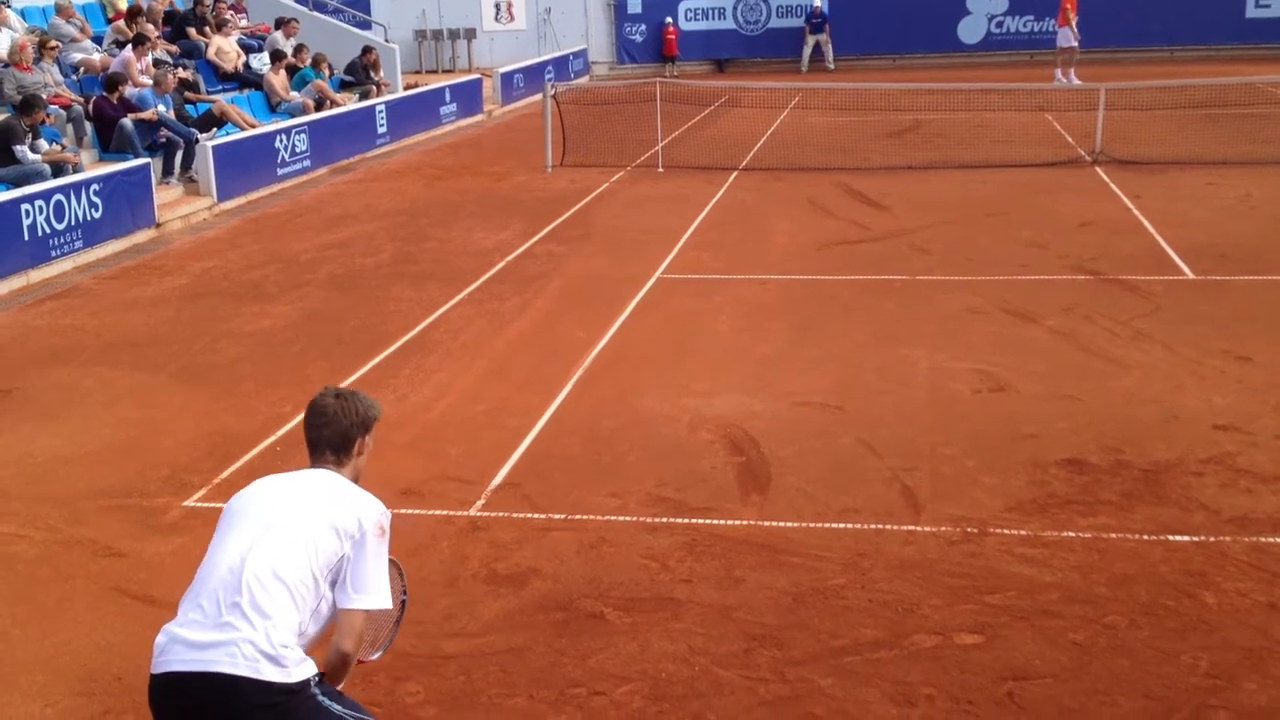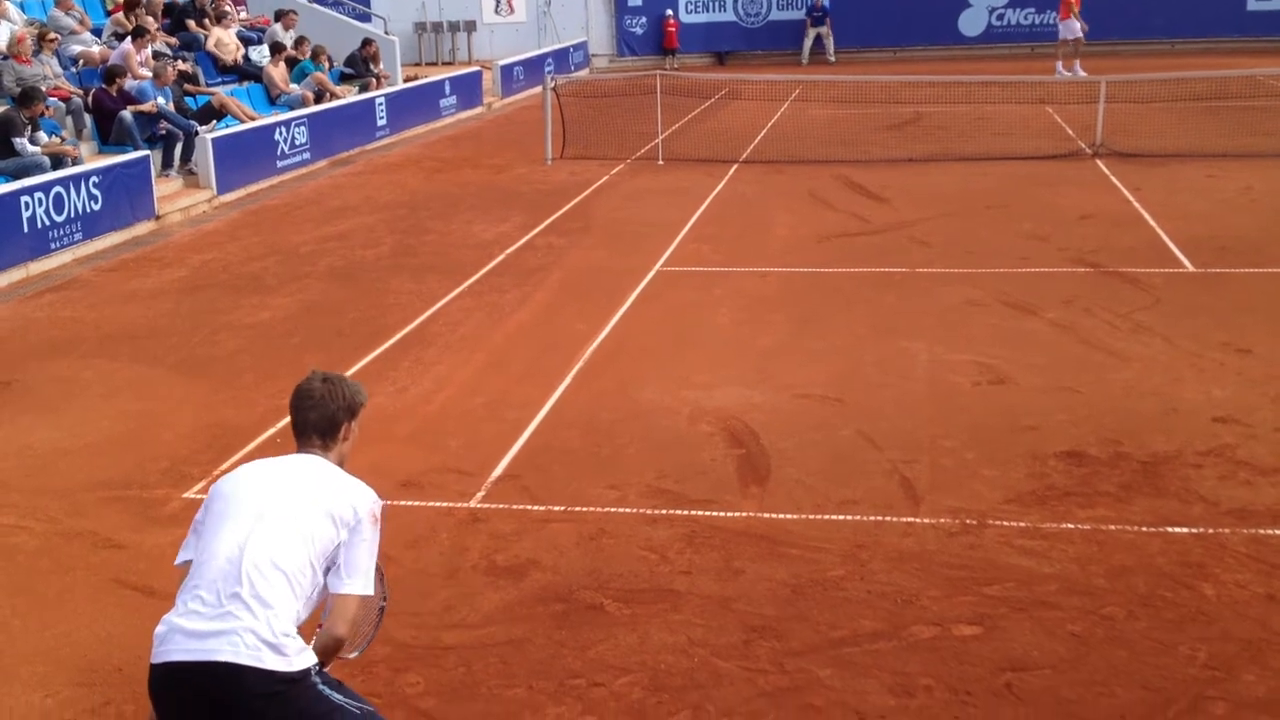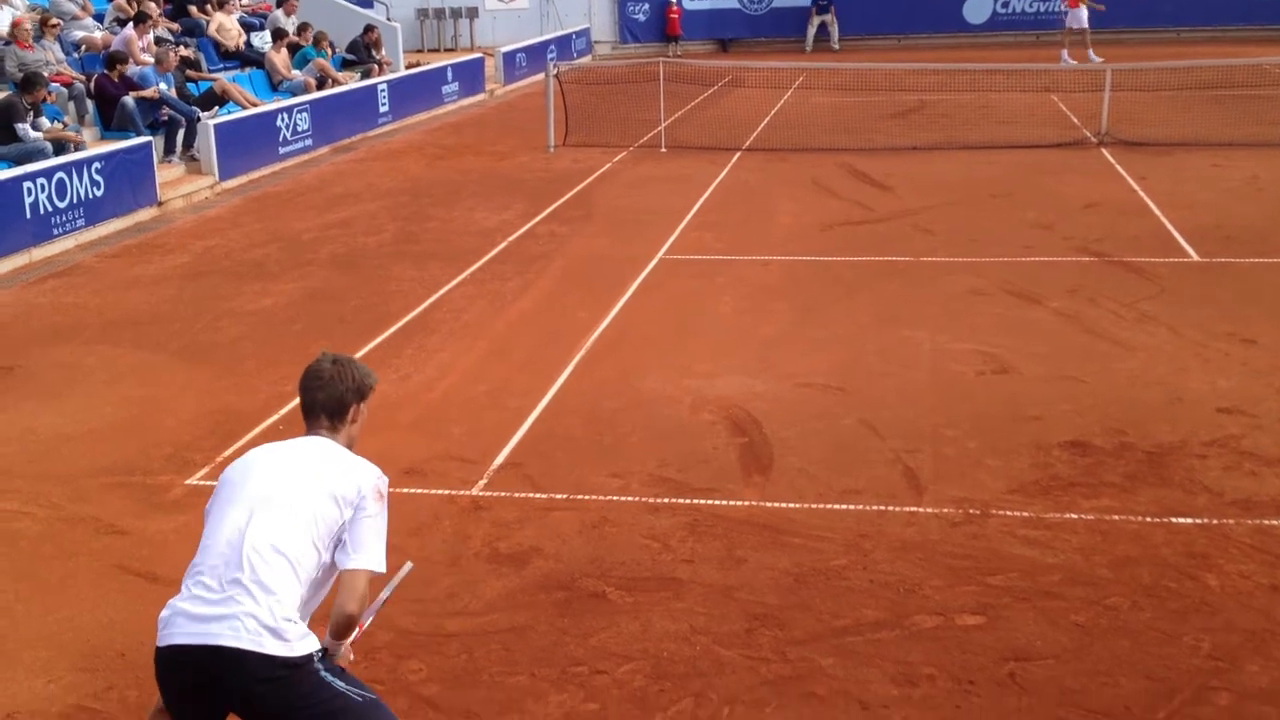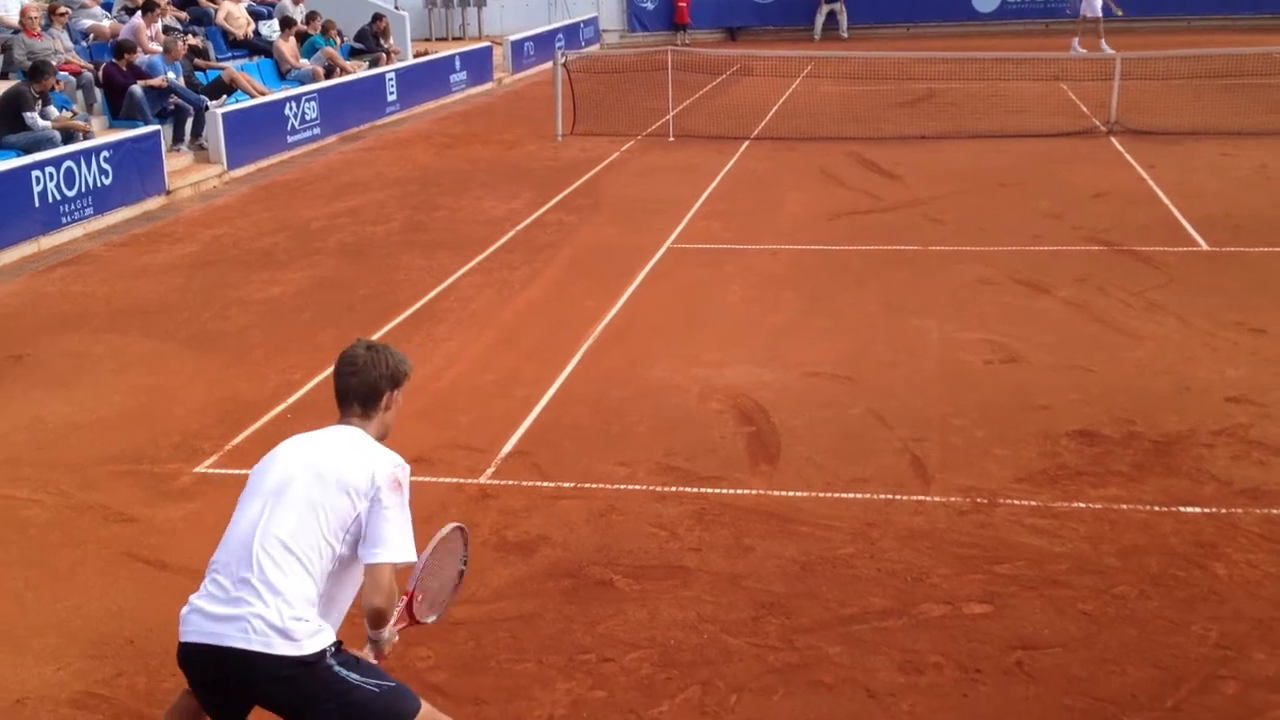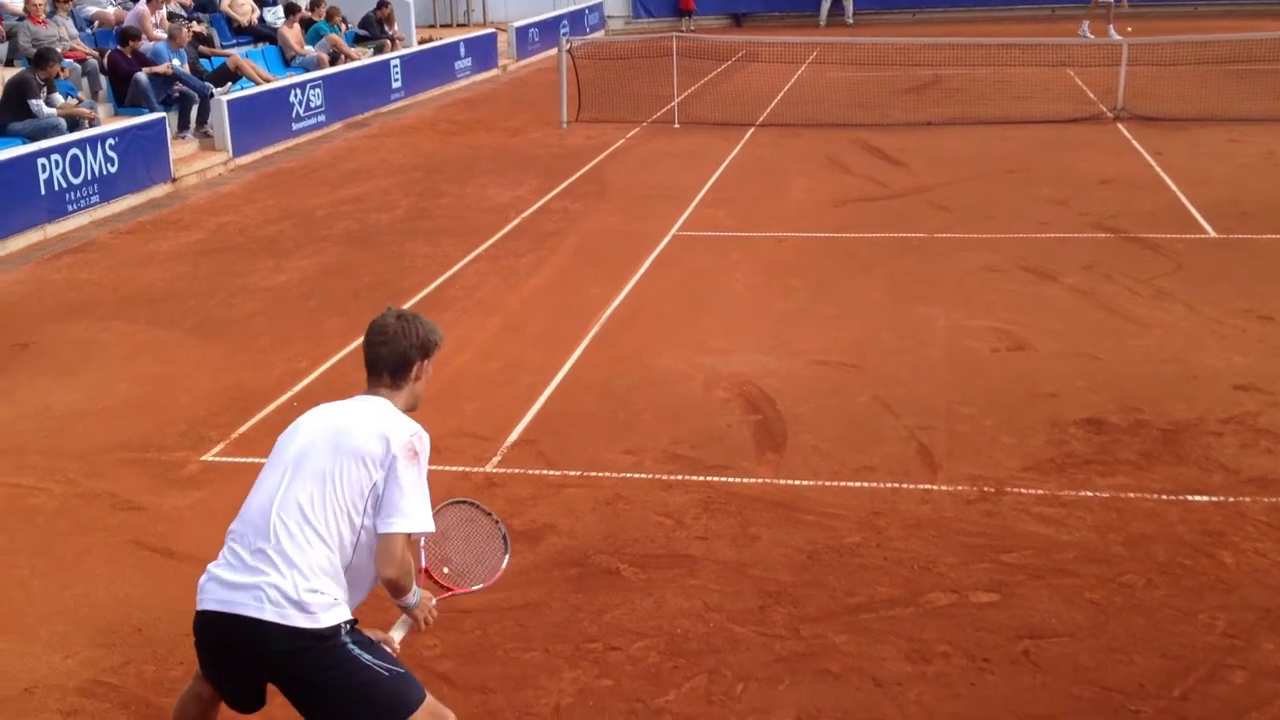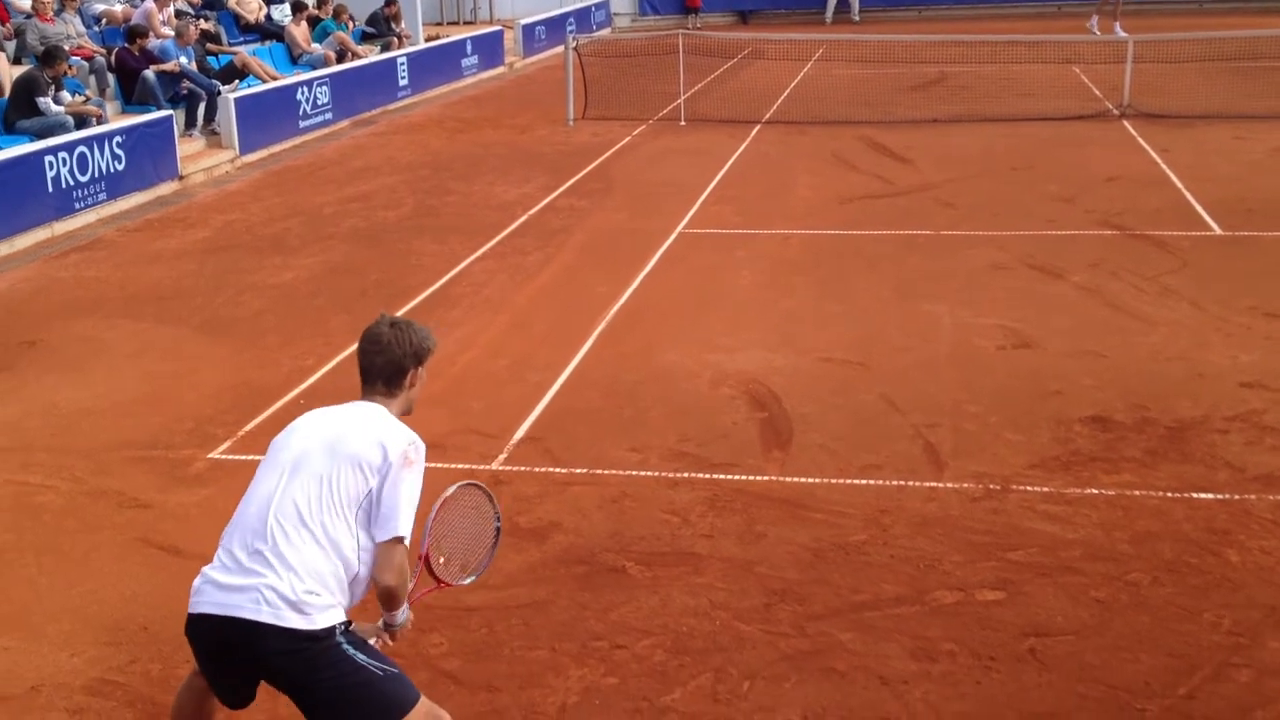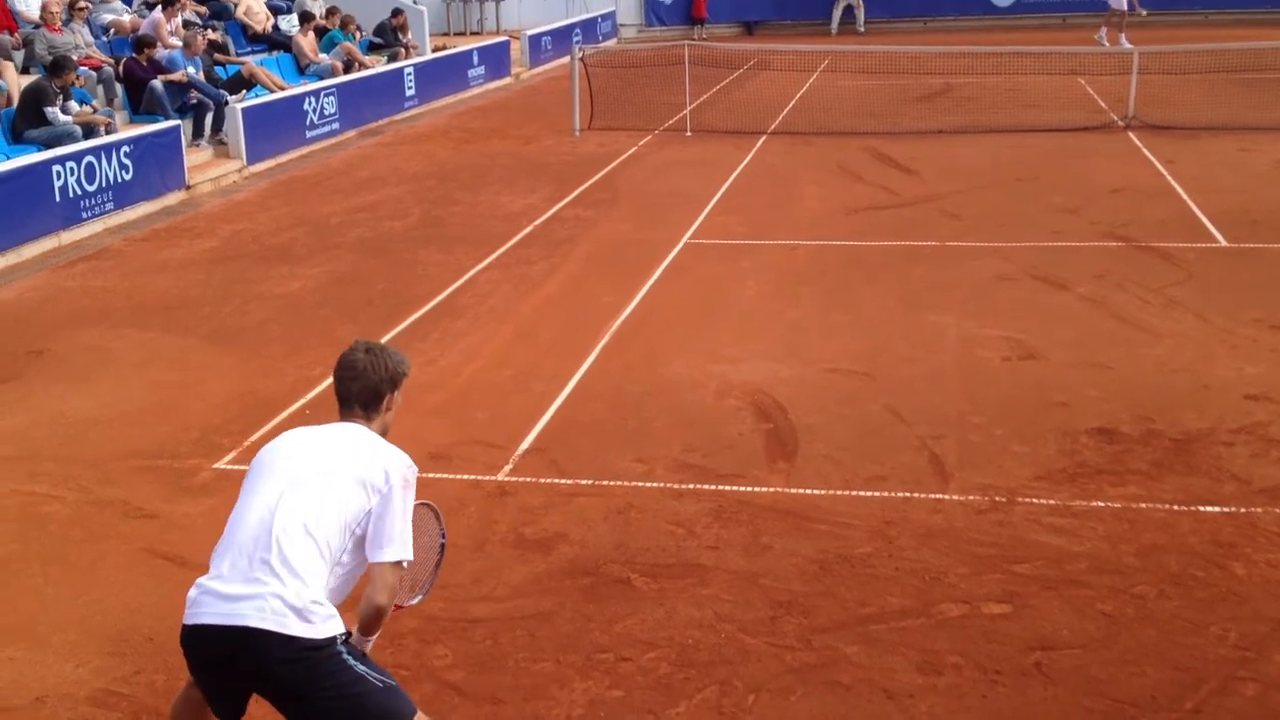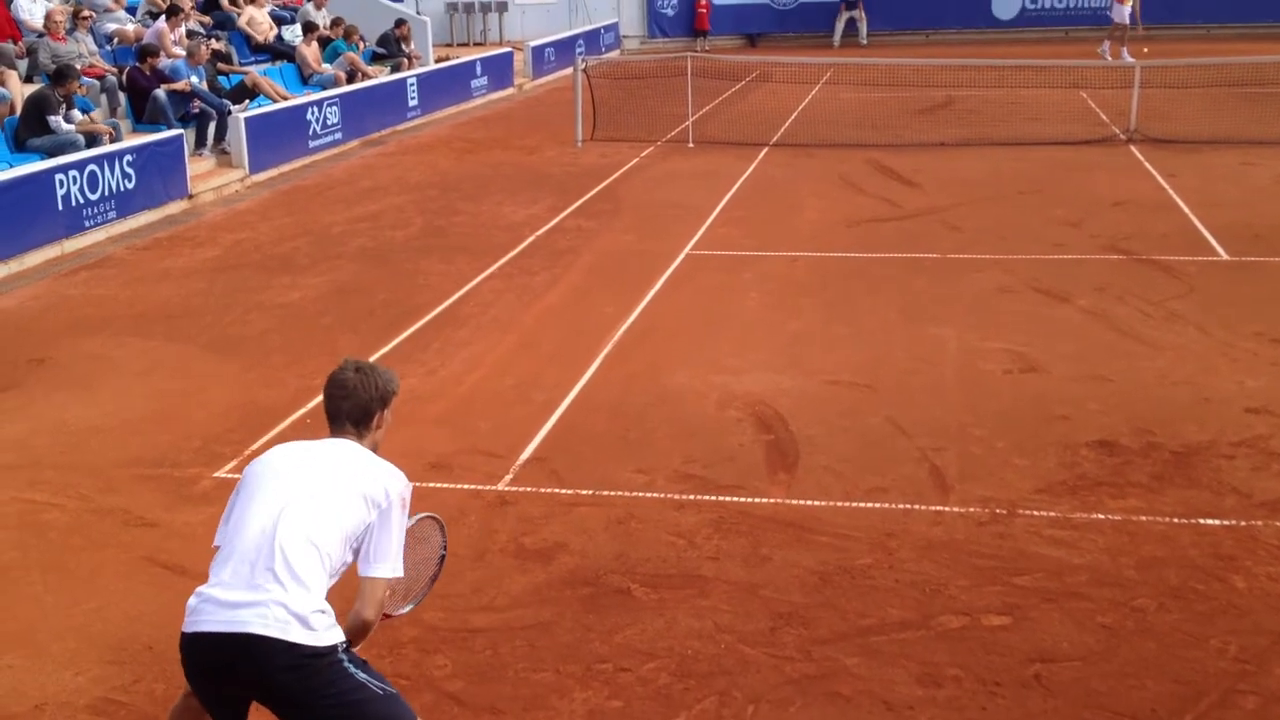
dt=0.2s
person 1, frame 1
left shoulder: (251, 491)
right shoulder: (365, 510)
right elbow: (346, 643)
right wrist: (326, 691)
left hip: (174, 668)
right hip: (260, 677)
person 1, frame 2
left shoulder: (232, 479)
right shoulder: (356, 497)
right elbow: (338, 629)
right wrist: (307, 676)
left hip: (175, 657)
right hip: (261, 666)
person 1, frame 3
left shoulder: (245, 462)
right shoulder: (363, 477)
right elbow: (350, 605)
right wrist: (335, 646)
left hip: (180, 640)
right hip: (264, 649)
person 1, frame 4
left shoulder: (282, 452)
right shoulder: (383, 466)
right elbow: (378, 599)
right wrist: (380, 636)
left hip: (200, 635)
right hip: (276, 646)
person 1, frame 5
left shoulder: (314, 419)
right shoulder: (402, 434)
right elbow: (391, 567)
left wrist: (359, 633)
right wrist: (413, 600)
left hip: (219, 603)
right hip: (293, 619)
left knee: (209, 684)
person 1, frame 6
left shoulder: (306, 422)
right shoulder: (397, 442)
right elbow: (388, 574)
left wrist: (346, 626)
right wrist: (396, 617)
left hip: (211, 606)
right hip: (288, 621)
left knee: (206, 676)
person 1, frame 7
left shoulder: (281, 442)
right shoulder: (391, 464)
right elbow: (379, 597)
right wrist: (362, 642)
left hip: (207, 620)
right hip: (288, 631)
left knee: (202, 687)
person 1, frame 8
left shoulder: (268, 459)
right shoulder: (387, 479)
right elbow: (367, 611)
right wrist: (339, 649)
left hip: (207, 628)
right hip: (291, 639)
